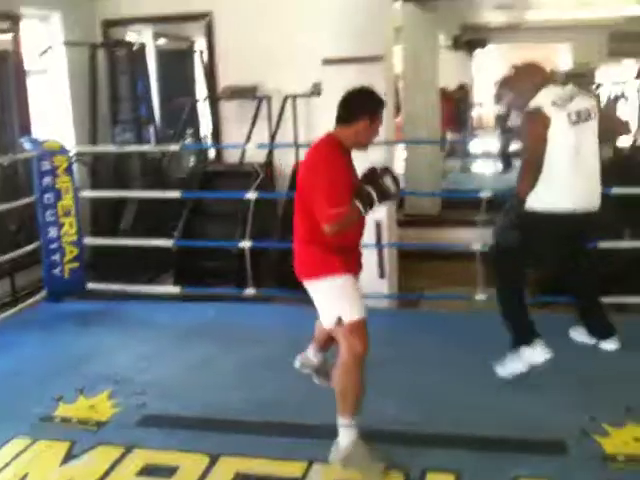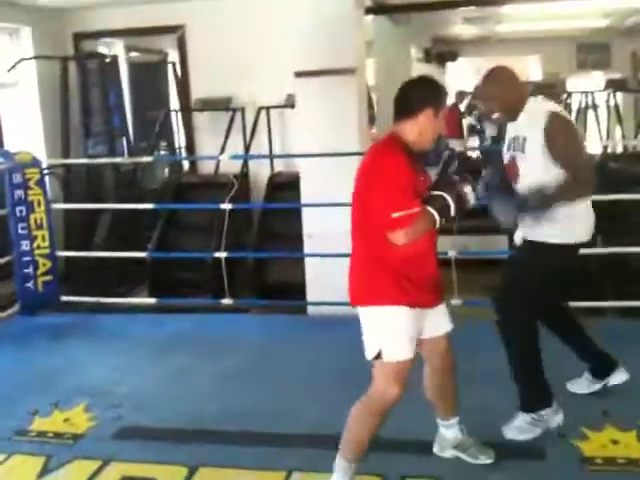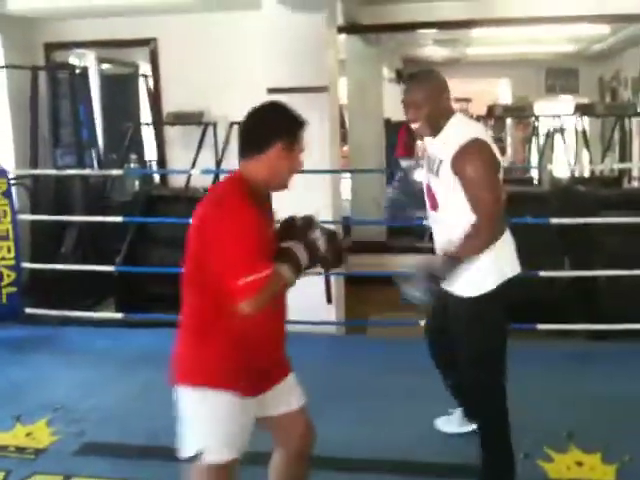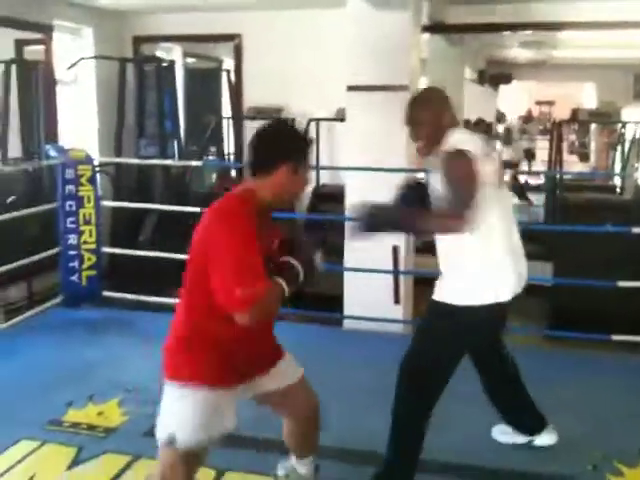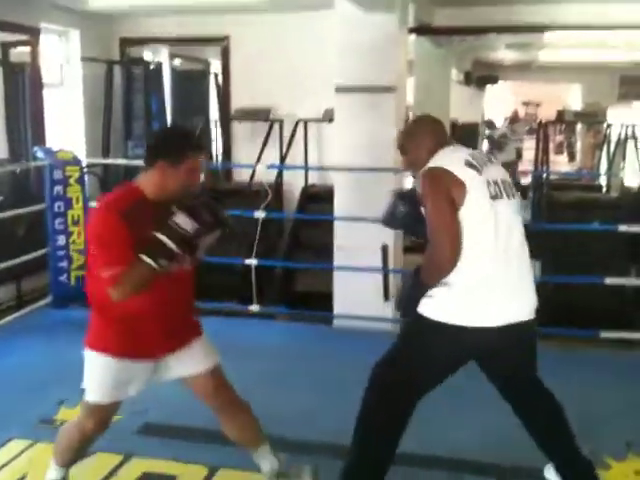
dt=0.7s
person 1, frame 1
left shoulder: (335, 152)
right shoulder: (327, 158)
right elbow: (332, 222)
left wrist: (367, 187)
right wrist: (370, 196)
left hip: (338, 258)
right hip: (325, 263)
left knee: (337, 322)
right knee: (355, 345)
left ankle: (310, 359)
right ankle: (346, 442)
person 1, frame 2
left shoulder: (407, 157)
right shoulder: (384, 161)
right elbow: (402, 232)
left wrist: (448, 185)
right wrist: (446, 202)
left hip: (420, 282)
right hip: (385, 290)
left knee: (442, 358)
right knee: (388, 388)
left ankle: (450, 435)
person 1, frame 3
left shoulder: (249, 200)
right shoulder: (229, 208)
right elbow: (252, 299)
left wrist: (290, 244)
right wrist: (296, 254)
left hip: (261, 361)
right hip: (215, 371)
left knee: (298, 437)
person 1, frame 4
left shoulder: (254, 212)
right shoulder: (233, 223)
right elbow: (248, 311)
right wrist: (292, 269)
left hip: (253, 353)
right hip: (203, 363)
left knee: (305, 407)
person 1, frame 5
left shoulder: (177, 204)
right shoulder: (111, 214)
right elbow: (119, 289)
left wrist: (204, 231)
right wrist: (168, 242)
left hip: (177, 330)
right hip: (117, 339)
left knee: (223, 400)
right knee: (92, 421)
person 2, frame 1
left shoulder: (535, 113)
right shoulder: (585, 99)
left elbow: (532, 166)
left wrist: (512, 211)
left hip: (549, 207)
right hip: (586, 202)
left knee: (505, 261)
right knee: (575, 262)
left ankle: (526, 344)
right ankle: (602, 331)
person 2, frame 2
left shoulder: (550, 121)
right shoulder: (516, 123)
left elbow: (584, 179)
left wrist: (544, 199)
right wrist: (495, 181)
left hip: (556, 233)
right hip: (536, 231)
left knee: (511, 307)
right knee: (544, 304)
left ankle: (539, 407)
right ankle: (605, 368)
person 2, frame 3
left shoulder: (469, 147)
right shoulder: (438, 142)
left elbow: (491, 223)
left wrist: (443, 265)
left hip: (482, 280)
right hip: (457, 274)
left knee: (481, 372)
right knee: (440, 341)
right ankle: (472, 412)
person 2, frame 4
left shoulder: (456, 156)
right shoulder: (468, 148)
left elbow: (457, 219)
left wrist: (392, 217)
right wrist: (422, 208)
left hip: (473, 288)
right hip: (492, 282)
left knee: (418, 376)
right knee: (487, 351)
right ankle: (532, 425)
person 2, frame 5
left shoulder: (437, 174)
right shoulder: (491, 169)
left elbow: (447, 255)
left wrist: (421, 281)
right wrist: (429, 227)
left hip: (457, 313)
right hip: (514, 307)
left knee: (388, 391)
right knee: (527, 391)
